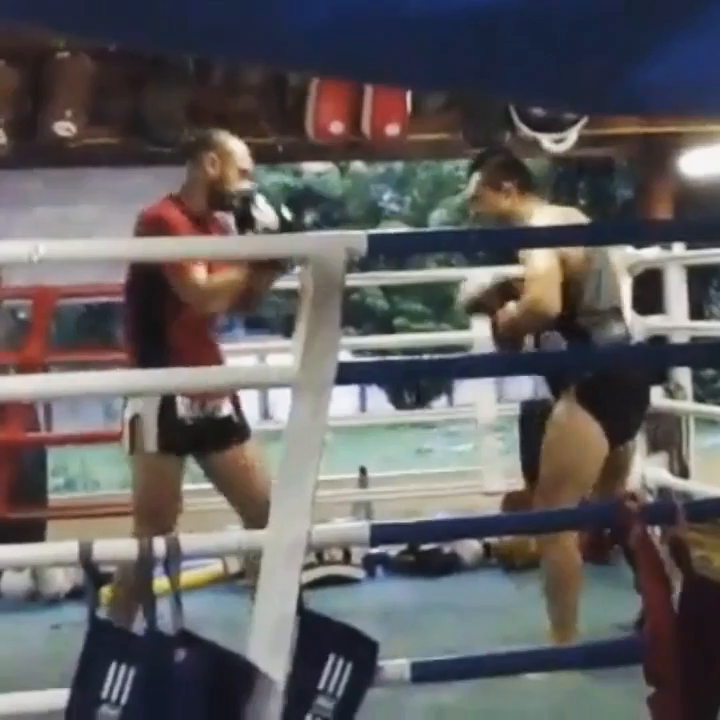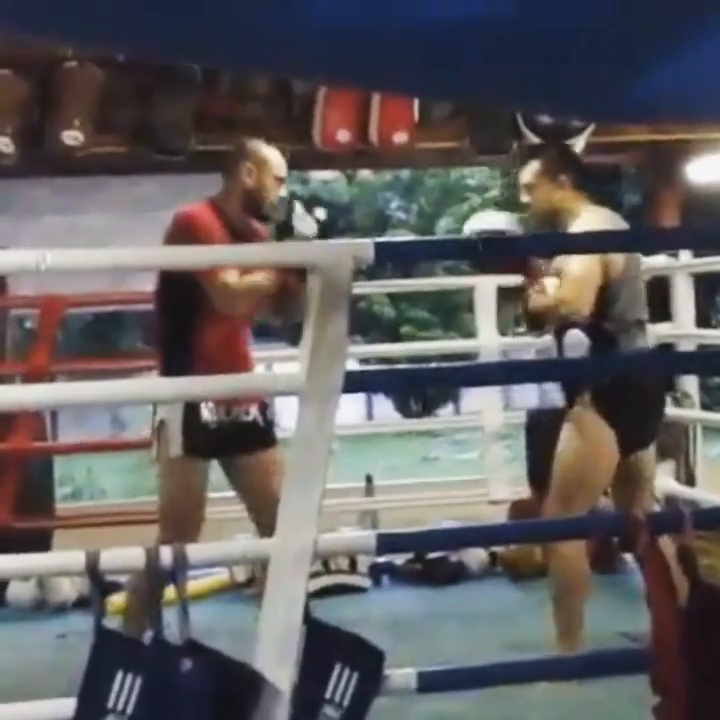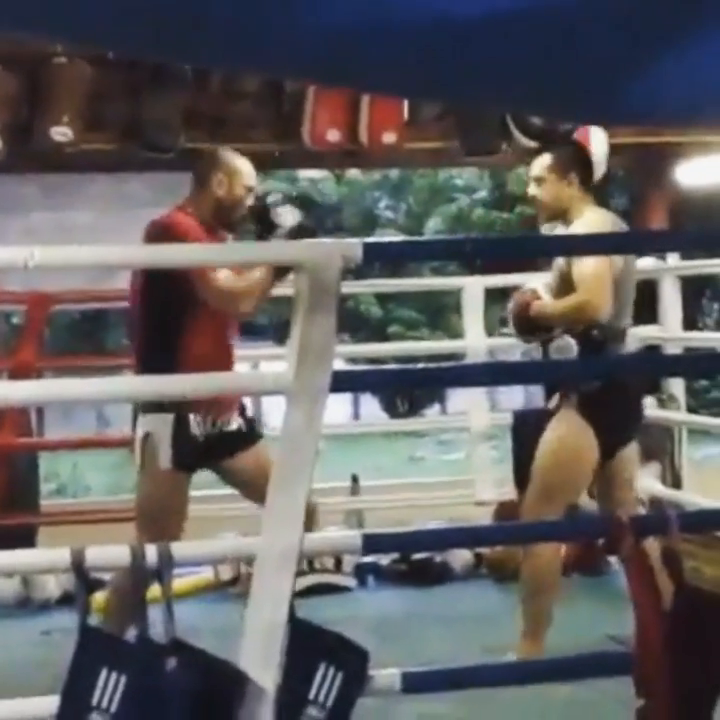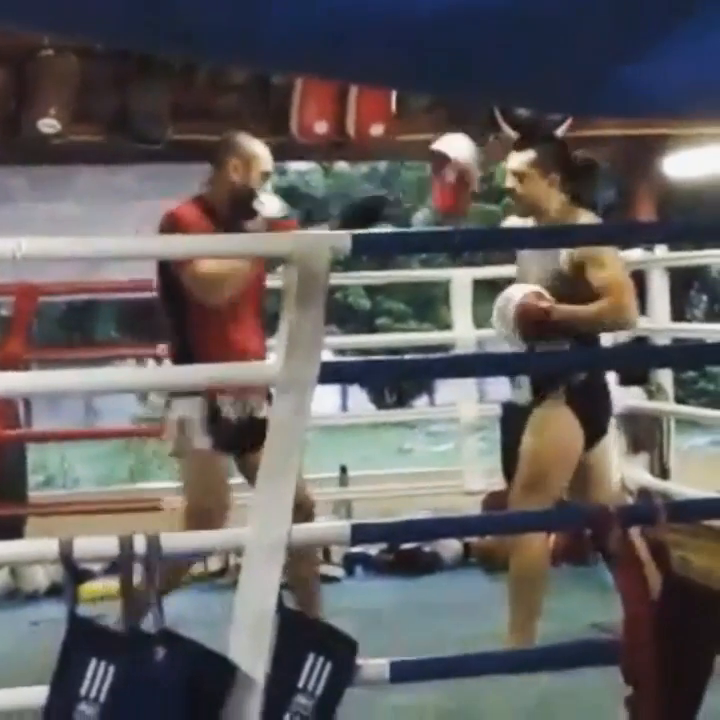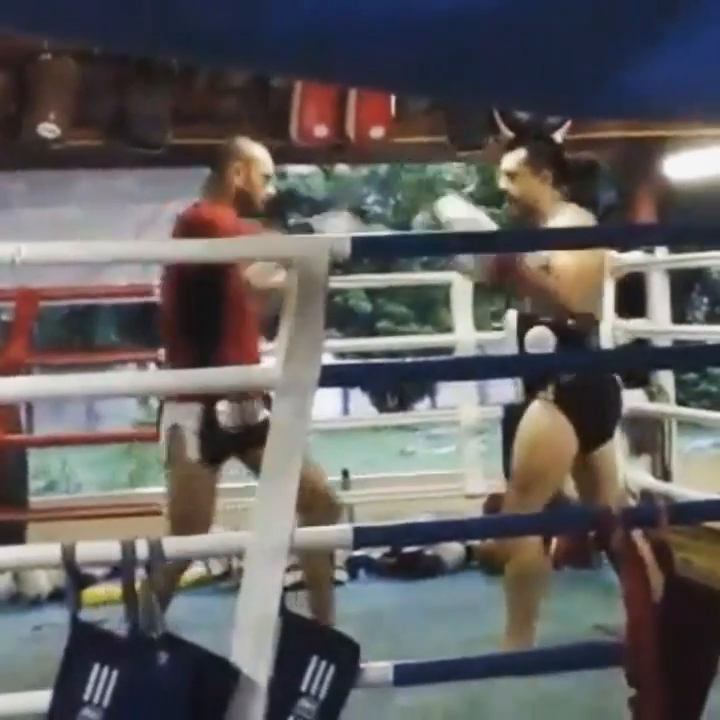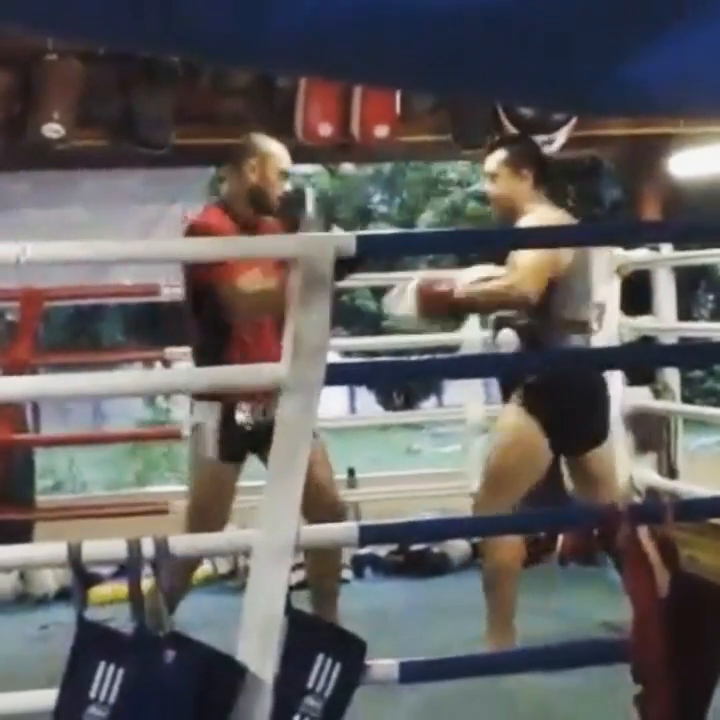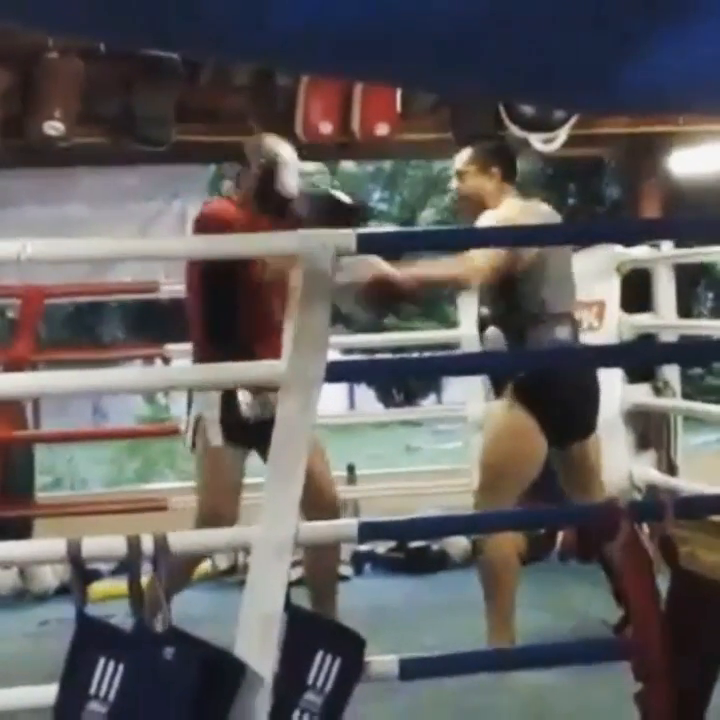
dt=0.3s
person 1, frame 1
left shoulder: (541, 231)
right shoulder: (569, 218)
left elbow: (544, 304)
left wrist: (506, 323)
right wrist: (513, 300)
left hip: (593, 381)
right hip: (622, 373)
left knee: (550, 513)
right knee: (613, 502)
left ankle: (563, 645)
person 1, frame 2
left shoulder: (583, 229)
right shoulder: (601, 224)
left elbow: (574, 306)
right elbow: (580, 288)
left wrist: (536, 302)
right wrist: (536, 274)
left hip: (609, 389)
right hip: (638, 383)
left knee: (559, 522)
right knee: (640, 517)
left ankle: (569, 651)
person 1, frame 3
left shoulder: (590, 229)
right shoulder: (592, 226)
left elbow: (595, 305)
left wrist: (539, 310)
left hip: (592, 391)
right hip: (612, 388)
left knee: (537, 519)
right knee: (627, 519)
left ankle: (529, 652)
person 1, frame 4
left shoulder: (585, 234)
left elbow: (623, 309)
left wrist: (555, 317)
left hip: (570, 387)
right hip: (548, 385)
left knee: (524, 513)
right knee: (604, 514)
left ankle: (518, 644)
person 1, frame 5
left shoulder: (572, 225)
right shoulder: (533, 229)
left elbow: (574, 298)
right elbow: (506, 283)
left wrist: (516, 270)
right wrist: (499, 267)
left hip: (568, 384)
right hip: (578, 384)
left knee: (519, 513)
right knee: (611, 514)
left ankle: (517, 646)
person 1, frame 6
left shoulder: (537, 224)
right shoulder: (563, 226)
left elbow: (522, 289)
left wrist: (456, 297)
right wrist: (473, 295)
left hip: (549, 385)
right hip: (585, 379)
left knee: (493, 510)
right knee: (605, 508)
left ankle: (500, 644)
person 1, frame 7
left shoulder: (500, 221)
right shoulder: (545, 216)
left elbow: (469, 271)
left wrist: (397, 278)
left hip: (535, 376)
right hip: (570, 372)
left knee: (492, 508)
right knee: (593, 501)
left ankle: (501, 642)
person 2, frame 1
left shoulder: (215, 225)
right shoulder: (162, 221)
left elbow: (243, 300)
right elbow: (206, 298)
left wrist: (271, 258)
left hip: (212, 395)
right hip: (162, 399)
left knee: (266, 514)
right knee: (154, 534)
person 2, frame 2
left shoulder: (256, 231)
right shoulder: (195, 222)
left elbow: (283, 302)
right elbow: (234, 300)
left hip: (242, 402)
right hip: (192, 403)
left knee: (282, 525)
right knee: (177, 541)
person 2, frame 3
left shoulder: (216, 237)
right shoulder: (174, 229)
left elbow: (249, 299)
right elbow: (235, 300)
left hip: (223, 410)
right hip: (173, 413)
left knee: (297, 511)
right knee: (156, 547)
person 2, frame 4
left shoulder: (249, 220)
right shoulder: (183, 221)
right elbow: (212, 290)
right wrist: (253, 232)
left hip: (250, 396)
right hip: (203, 399)
left knee: (298, 510)
right knee: (205, 530)
person 2, frame 5
left shoulder: (236, 226)
right shoulder: (206, 221)
right elbow: (261, 288)
left hip: (245, 400)
right hip: (198, 407)
left knee: (322, 504)
right knee: (186, 542)
left ankle: (326, 633)
person 2, frame 6
left shoulder: (268, 227)
right shoulder: (209, 228)
right elbow: (248, 304)
left hip: (277, 396)
right hip: (226, 404)
left knee: (329, 510)
right knee: (201, 534)
person 2, frame 7
left shoulder: (268, 220)
right shoulder: (220, 217)
right elbow: (273, 268)
right wrist: (302, 214)
left hip: (274, 391)
right hip: (227, 394)
left knee: (325, 507)
right knee: (216, 524)
